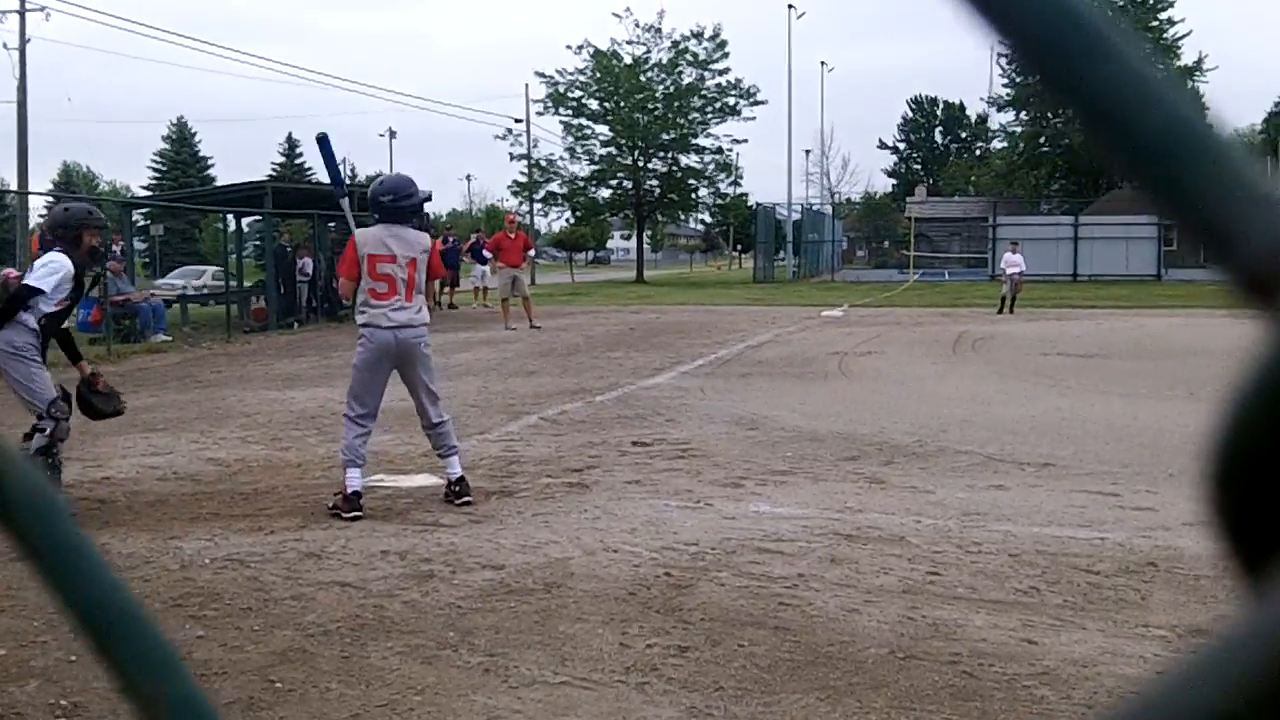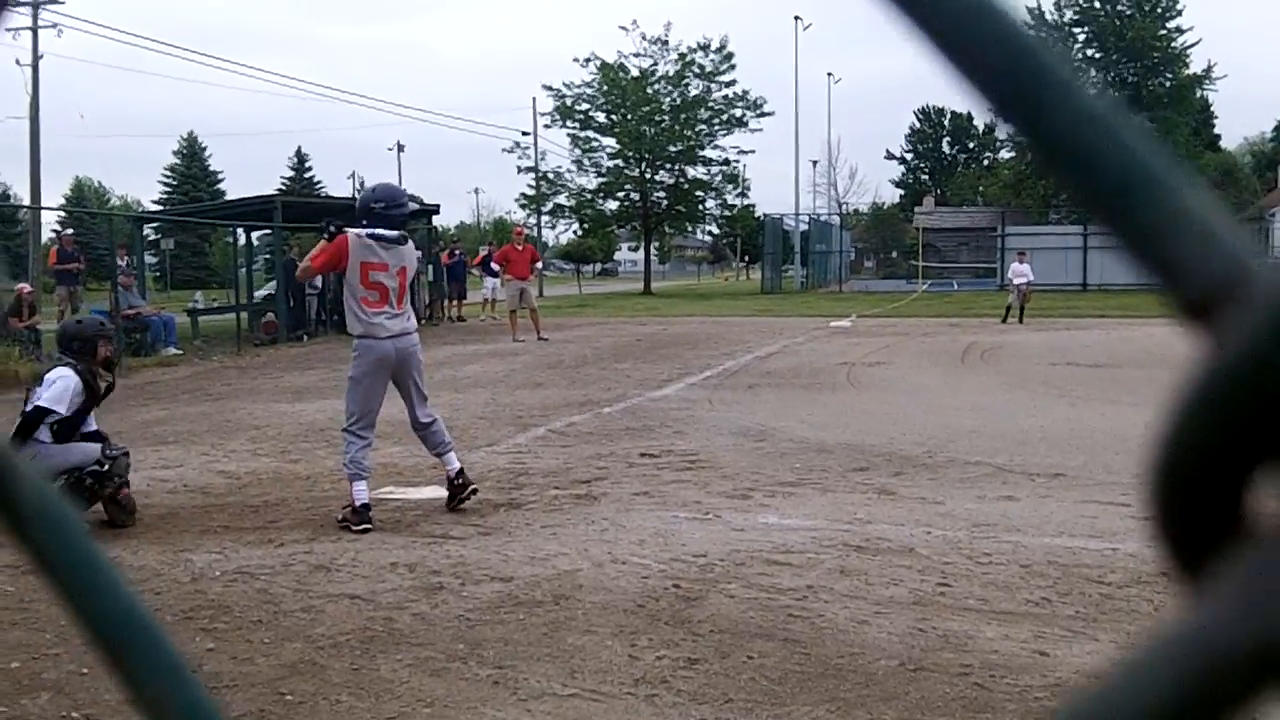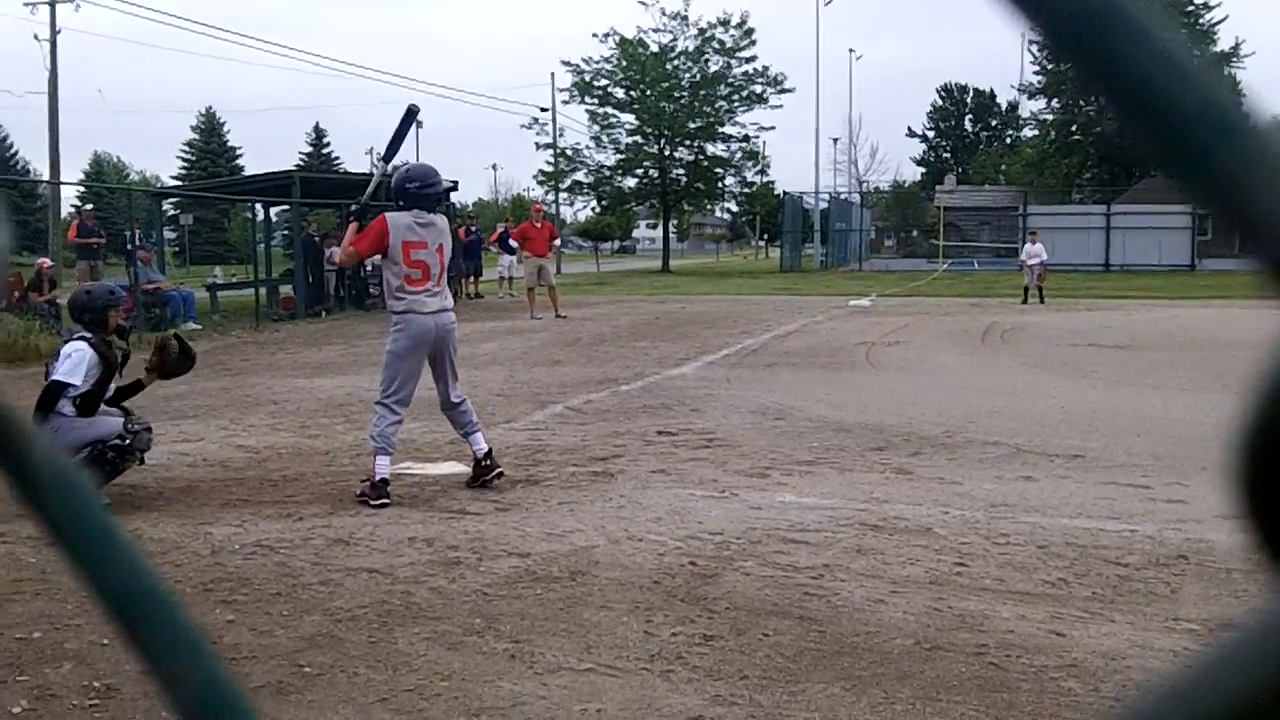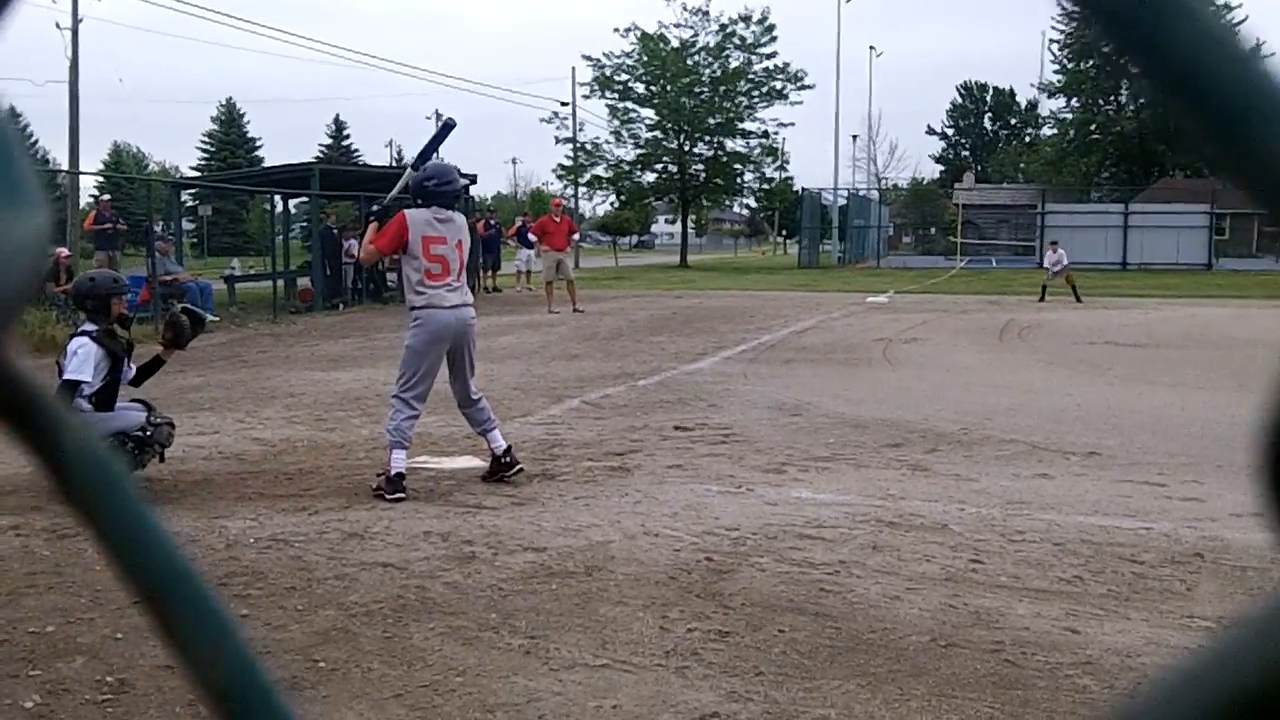
dt=0.5s
person 1, frame 1
left shoulder: (360, 239)
right shoulder: (423, 242)
left elbow: (345, 292)
left hip: (375, 335)
right hip: (414, 334)
left knee: (358, 415)
right knee: (432, 410)
left ankle: (352, 493)
right ankle: (456, 481)
person 1, frame 2
left shoulder: (349, 243)
right shoulder: (407, 249)
left elbow: (304, 272)
left wrist: (325, 240)
left hip: (370, 345)
right hip: (407, 341)
left knee: (358, 427)
right knee: (423, 415)
left ankle: (359, 506)
right ankle: (457, 477)
person 1, frame 3
left shoulder: (388, 223)
right shoulder: (443, 224)
left elbow: (346, 258)
left wrist: (353, 220)
left hip: (410, 322)
right hip: (444, 319)
left knee: (391, 402)
right knee: (452, 395)
left ankle: (379, 481)
right ankle: (485, 459)
person 1, frame 4
left shoulder: (407, 220)
right shoulder: (461, 222)
left elbow: (367, 256)
left wrist: (375, 221)
left hip: (429, 318)
right hip: (465, 315)
left knee: (407, 397)
right knee: (467, 392)
left ankle: (394, 476)
right ankle: (503, 456)
person 2, frame 1
left shoulder: (68, 267)
right shoulder: (61, 263)
left elbow: (59, 326)
left wrist: (83, 366)
left hip: (28, 347)
left knee: (55, 405)
right knee: (54, 412)
person 2, frame 2
left shoulder: (87, 380)
right shoulder: (68, 377)
left elbow: (90, 434)
right elbow: (33, 417)
left wrist: (115, 484)
left hip: (45, 451)
right hip: (33, 454)
left knee: (99, 443)
right knee: (116, 458)
person 2, frame 3
left shoulder: (101, 347)
right shoulder: (83, 349)
left elbow: (109, 397)
right elbow: (52, 392)
left wrist: (147, 380)
left hip: (71, 423)
right hip: (57, 429)
left knee: (119, 416)
right knee: (138, 434)
person 2, frame 4
left shoulder: (109, 338)
right shoulder: (87, 343)
left elbow: (134, 378)
right elbow: (65, 392)
left wrist: (166, 352)
left hip: (94, 417)
left knee: (140, 409)
